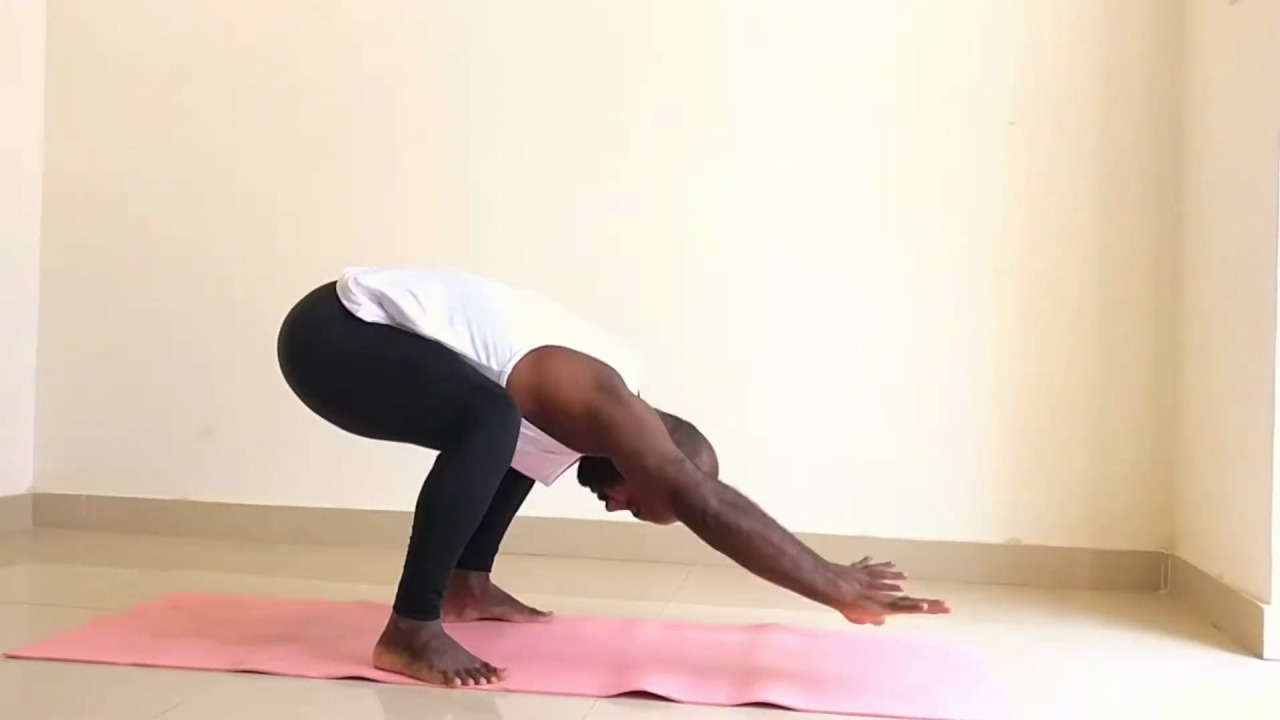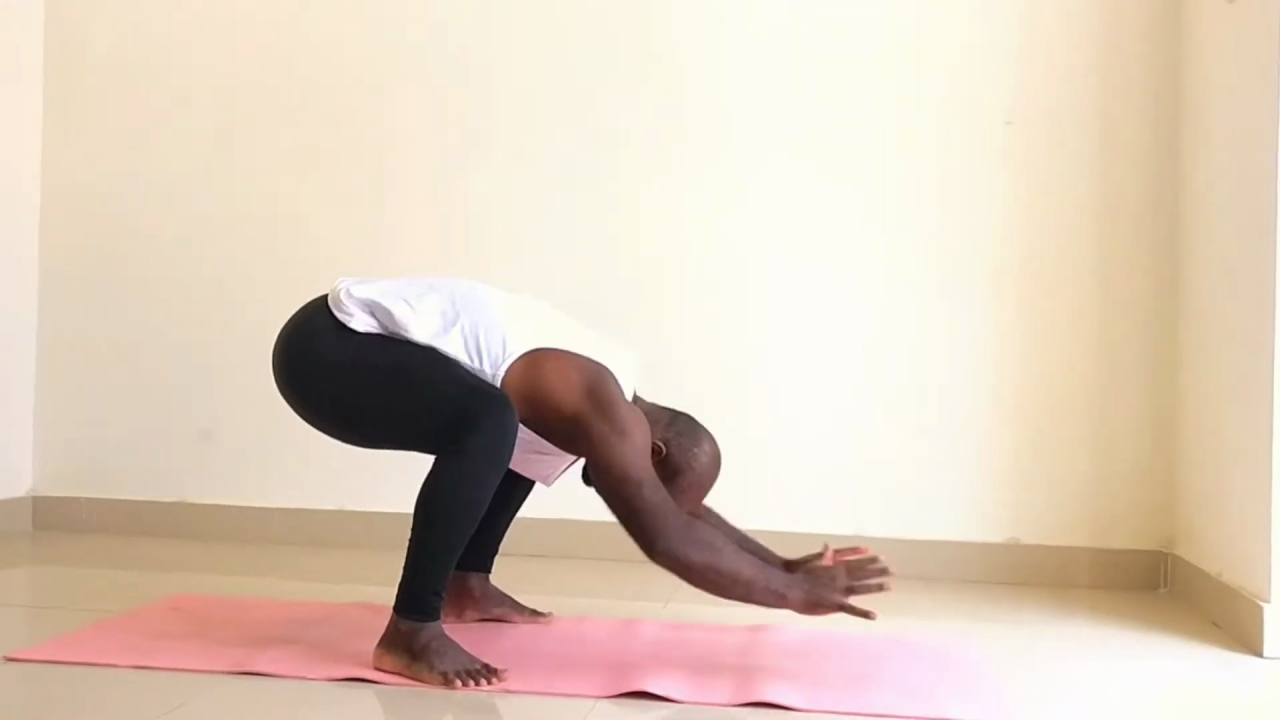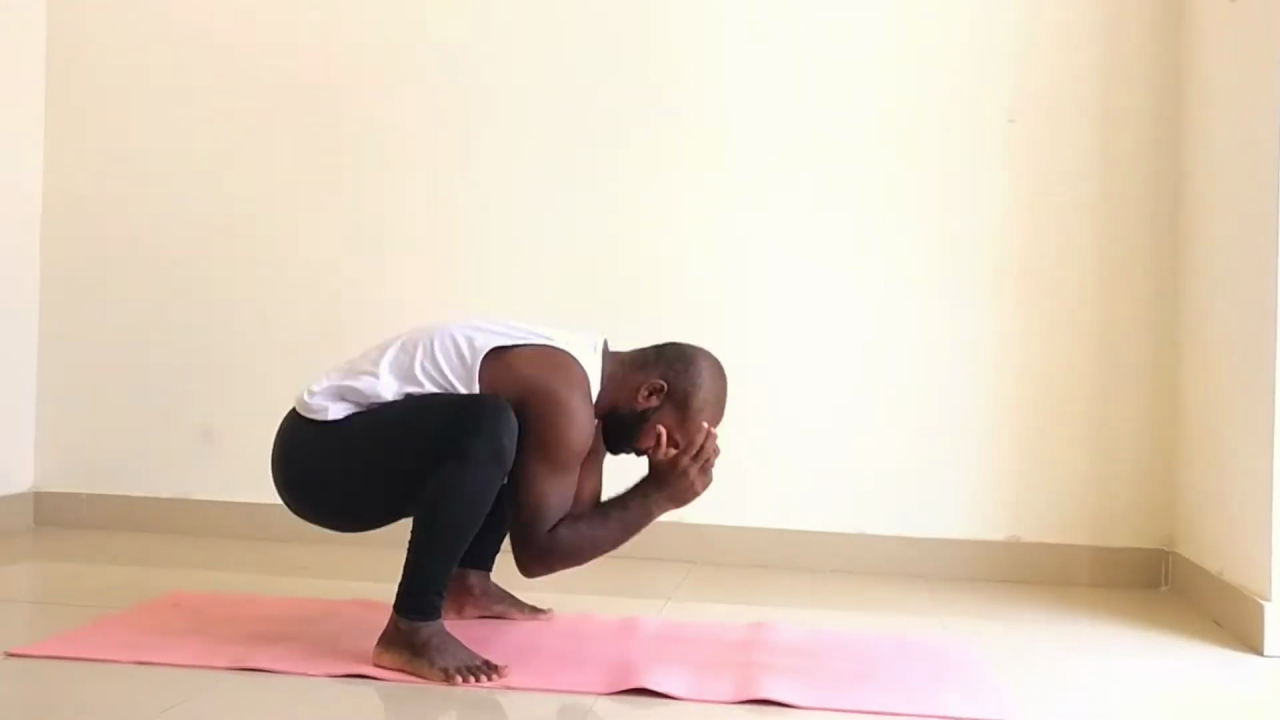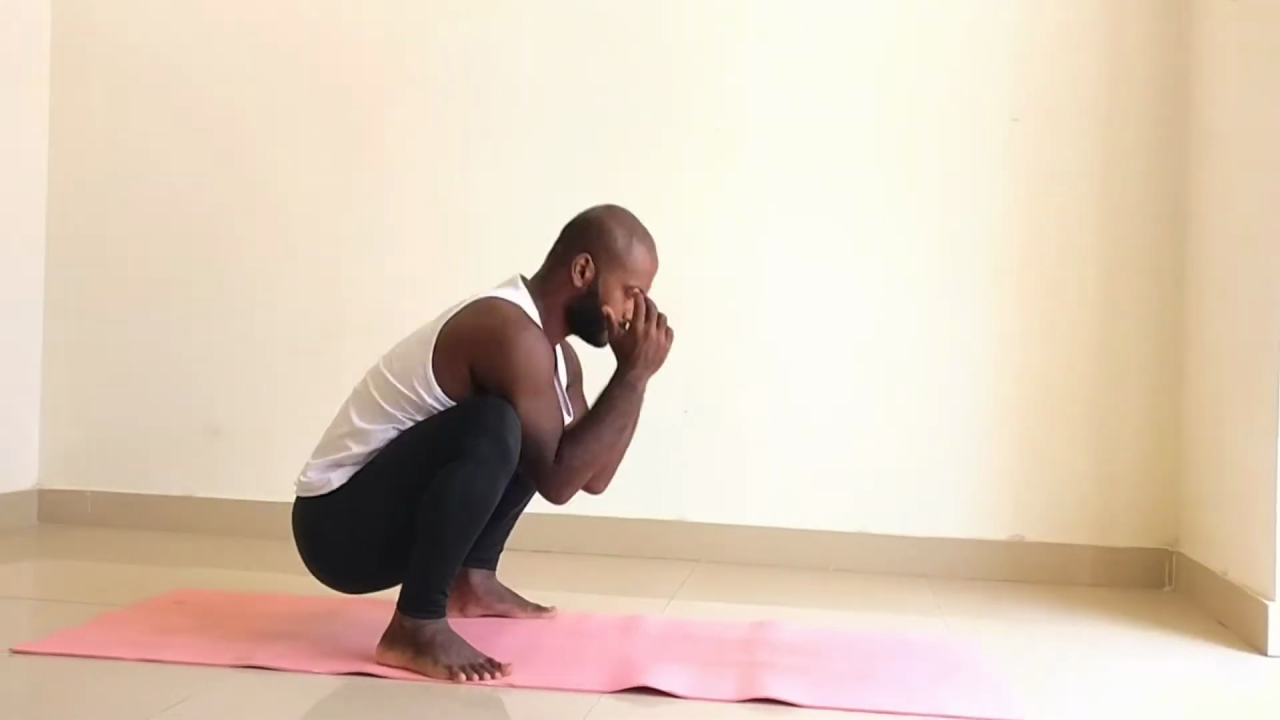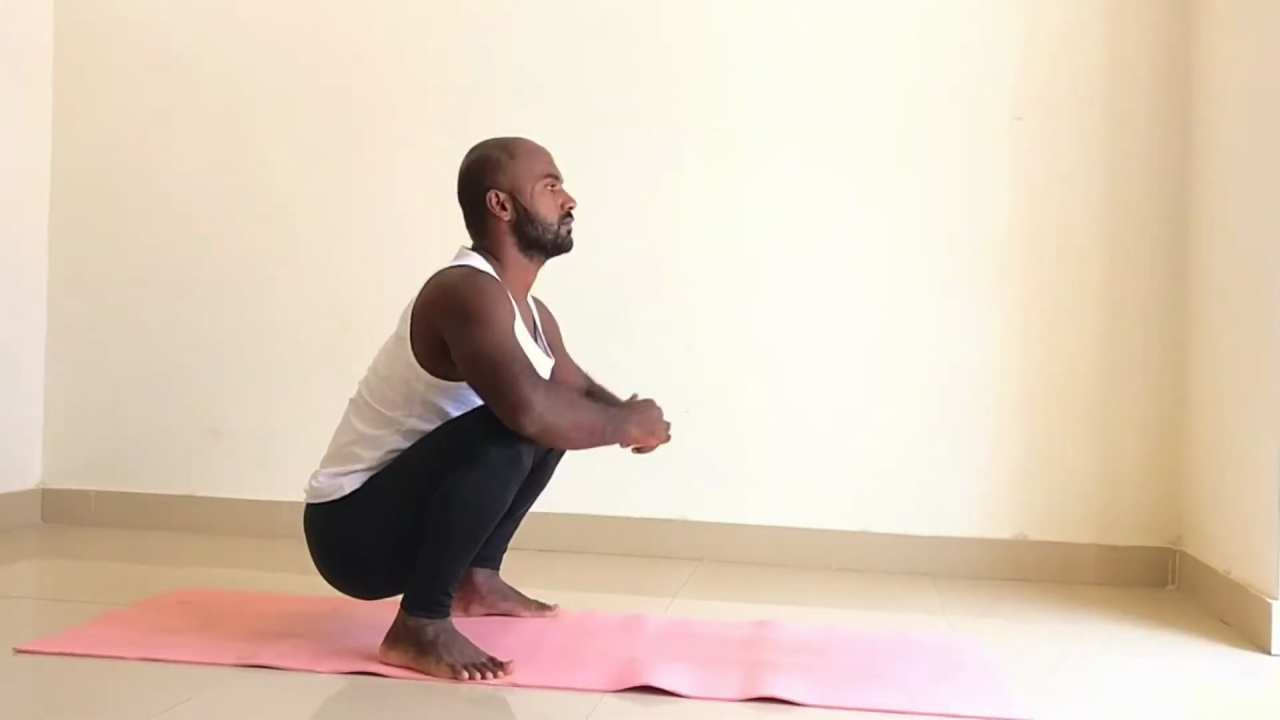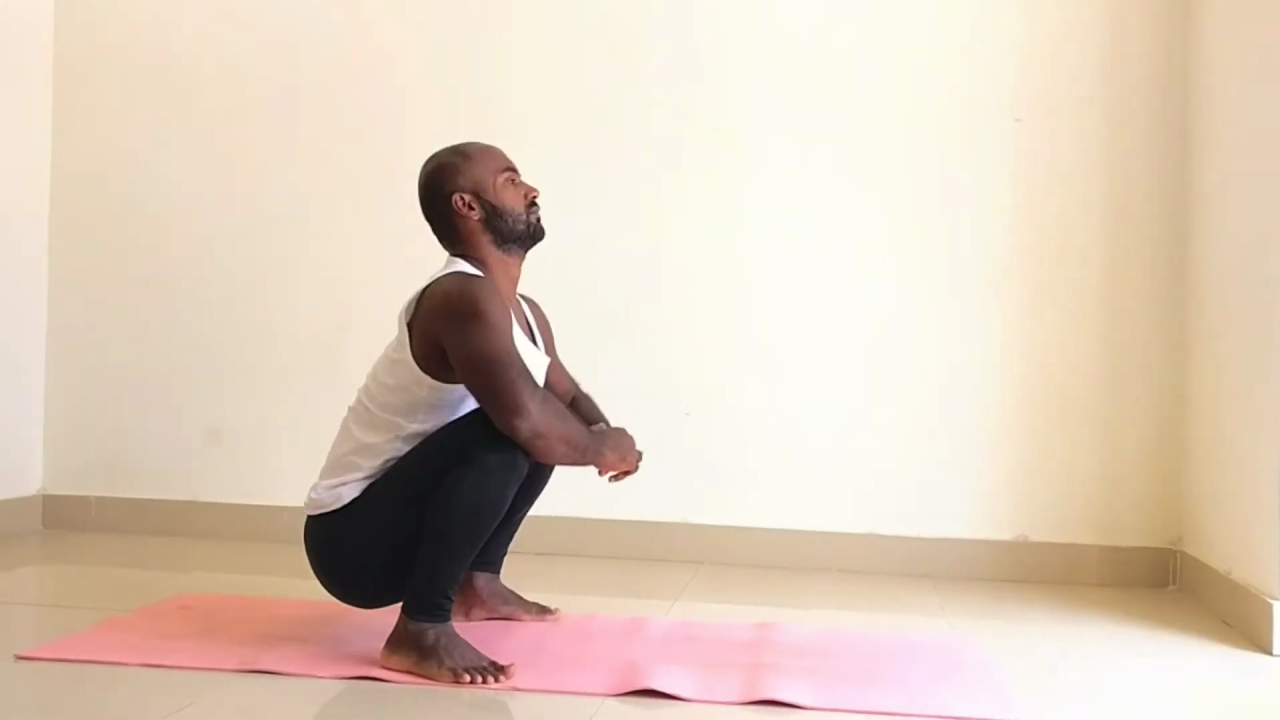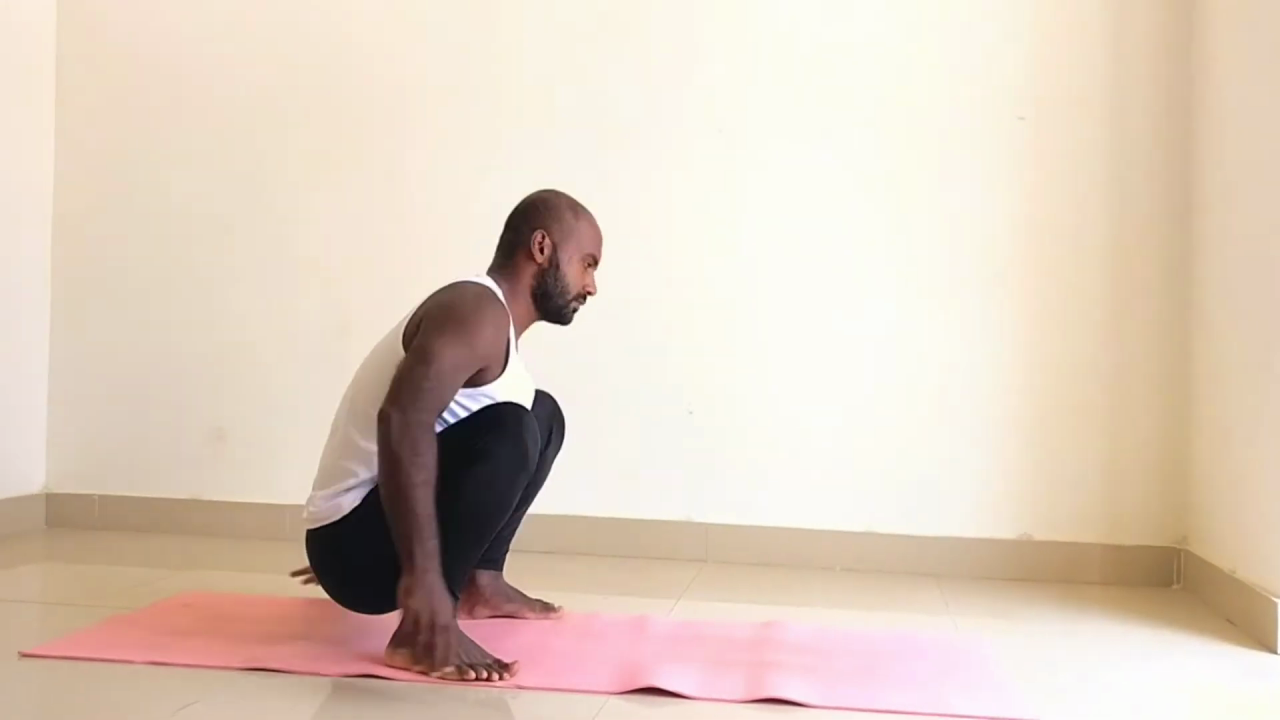
dt=0.1s
person 1, frame 1
left shoulder: (605, 395)
right shoulder: (607, 401)
left elbow: (718, 500)
right elbow: (714, 515)
left wrist: (834, 575)
right wrist: (842, 588)
left hip: (372, 324)
right hip: (333, 332)
right knee: (488, 423)
left ankle: (467, 584)
right ankle: (410, 631)
person 1, frame 2
left shoulder: (617, 401)
right shoulder: (602, 409)
left elbow: (682, 510)
right elbow: (667, 539)
left wrist: (790, 570)
right wrist: (793, 590)
left hip: (364, 339)
right hip: (326, 345)
right knee: (487, 426)
left ankle: (466, 584)
right ankle: (410, 630)
person 1, frame 3
left shoulder: (593, 383)
right shoulder: (566, 390)
left elbow: (587, 530)
right elbow: (537, 552)
left wrist: (660, 486)
right wrist: (658, 498)
right hip: (318, 448)
right knee: (491, 431)
left ankle: (467, 583)
right ankle: (413, 627)
person 1, frame 4
left shoulder: (550, 345)
right shoulder: (511, 334)
left elbow: (592, 478)
right elbow: (558, 479)
left wrist: (631, 380)
right wrist: (632, 380)
right hip: (340, 524)
right knee: (494, 433)
left ankle: (473, 580)
right ankle: (416, 628)
person 1, frame 5
left shoulder: (530, 312)
right shoulder: (469, 294)
left elbow: (587, 397)
right elbow: (534, 415)
left wrist: (630, 420)
right wrist: (629, 426)
left hip: (404, 520)
right hip: (354, 532)
left knee: (563, 425)
right knee: (508, 435)
left ankle: (478, 580)
right ankle: (420, 628)
person 1, frame 6
left shoulder: (524, 316)
right shoulder: (467, 298)
left elbow: (572, 402)
right elbow: (522, 418)
left wrist: (602, 440)
right wrist: (602, 448)
left hip: (399, 528)
right hip: (351, 539)
left knee: (548, 429)
right knee: (502, 438)
left ankle: (475, 583)
right ankle: (419, 630)
person 1, frame 7
left shoulder: (493, 334)
right shoulder: (474, 312)
right elbow: (400, 429)
right wrist: (423, 569)
right hip: (354, 553)
left knee: (542, 414)
right knee: (506, 432)
left ankle: (476, 582)
right ankle: (420, 638)
